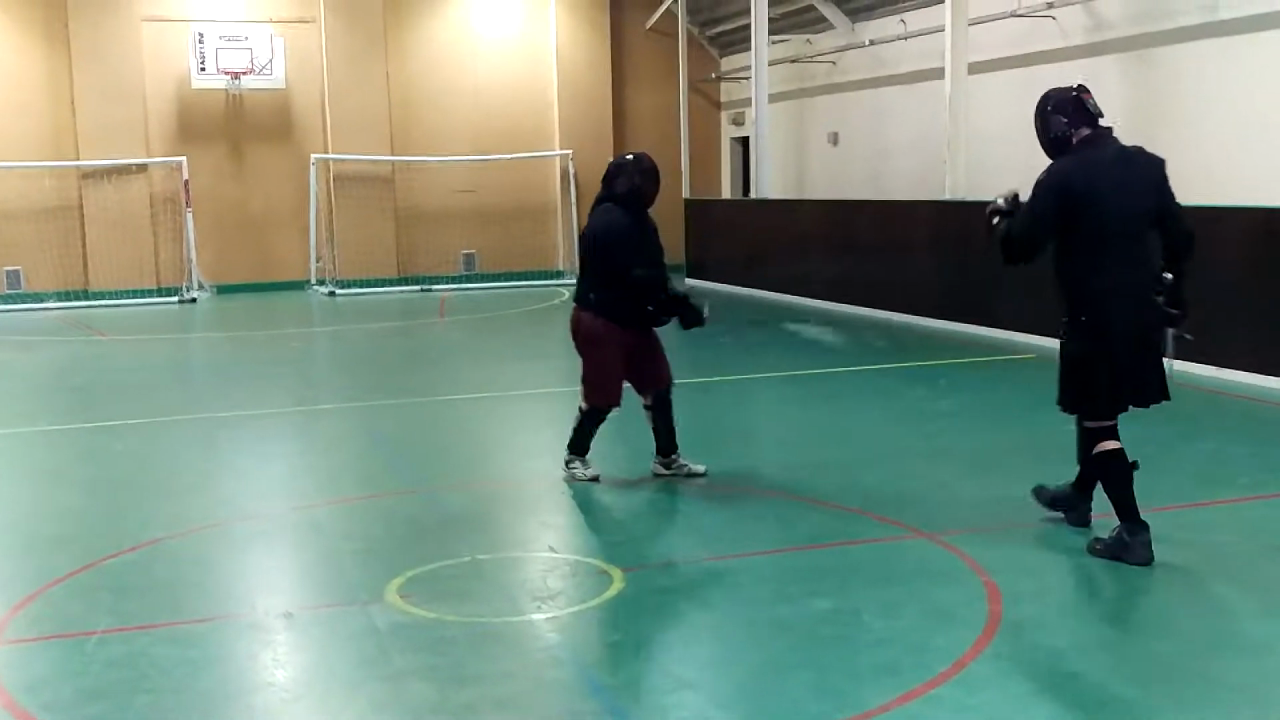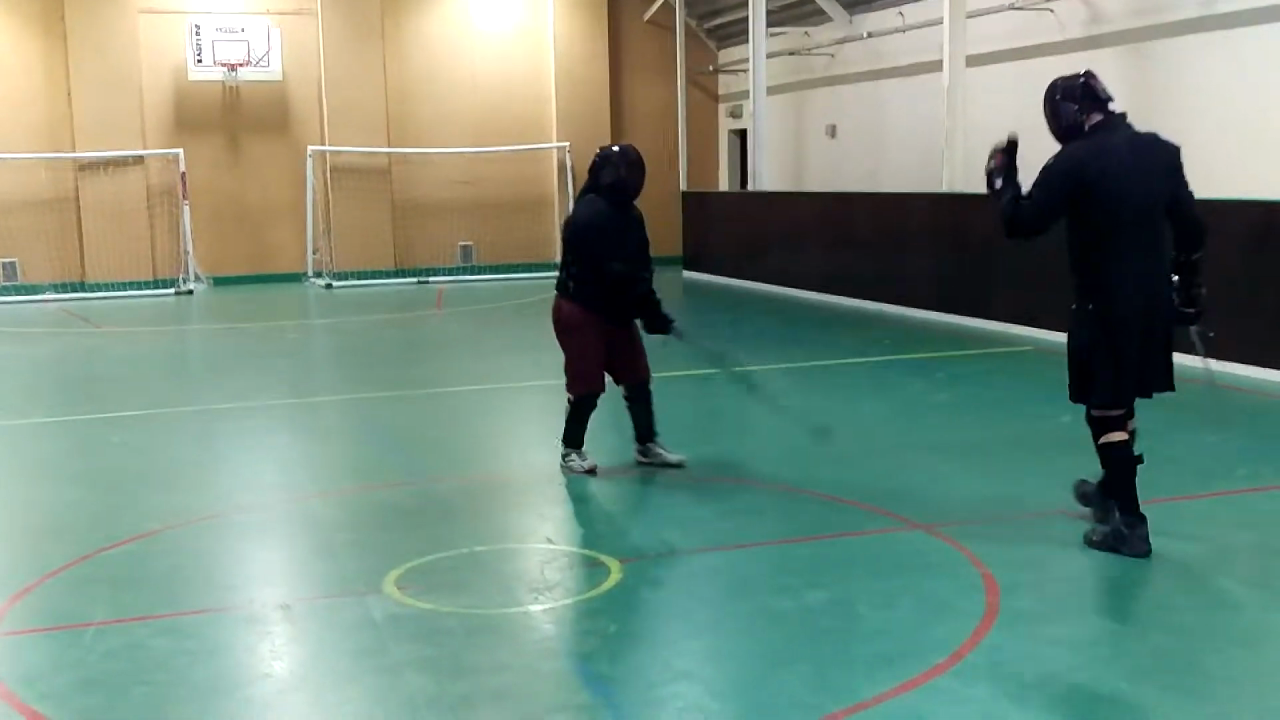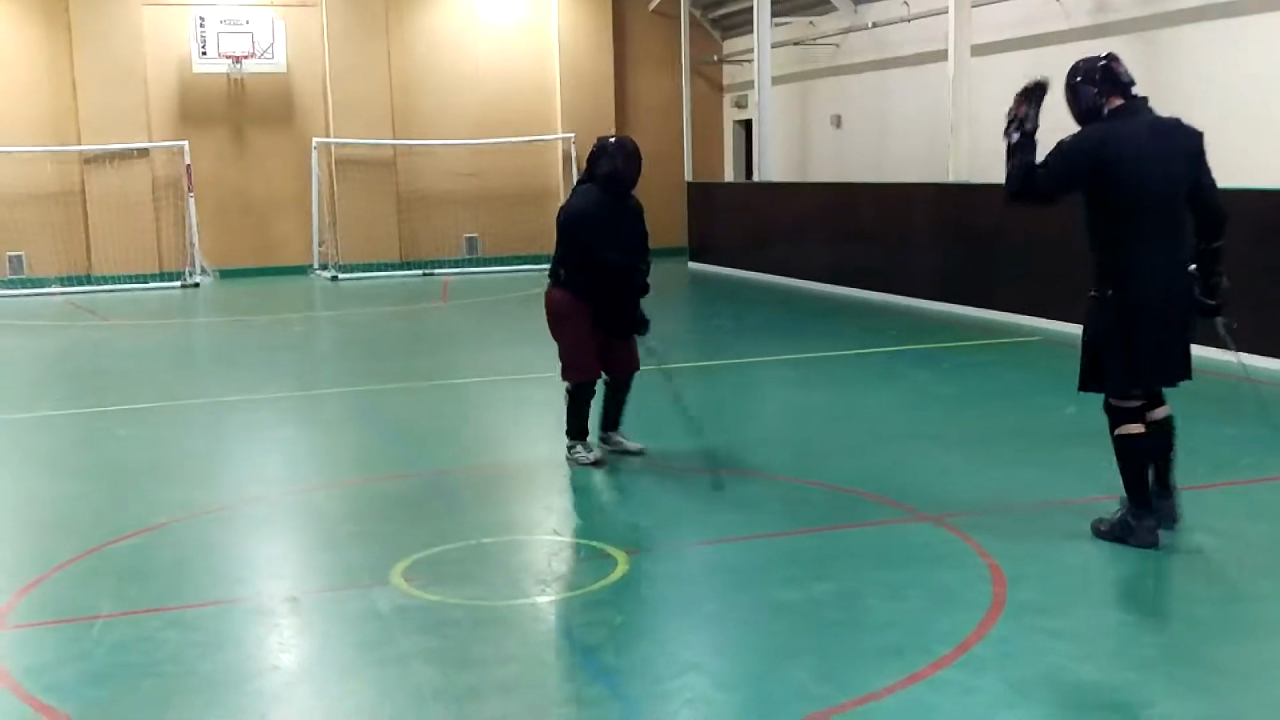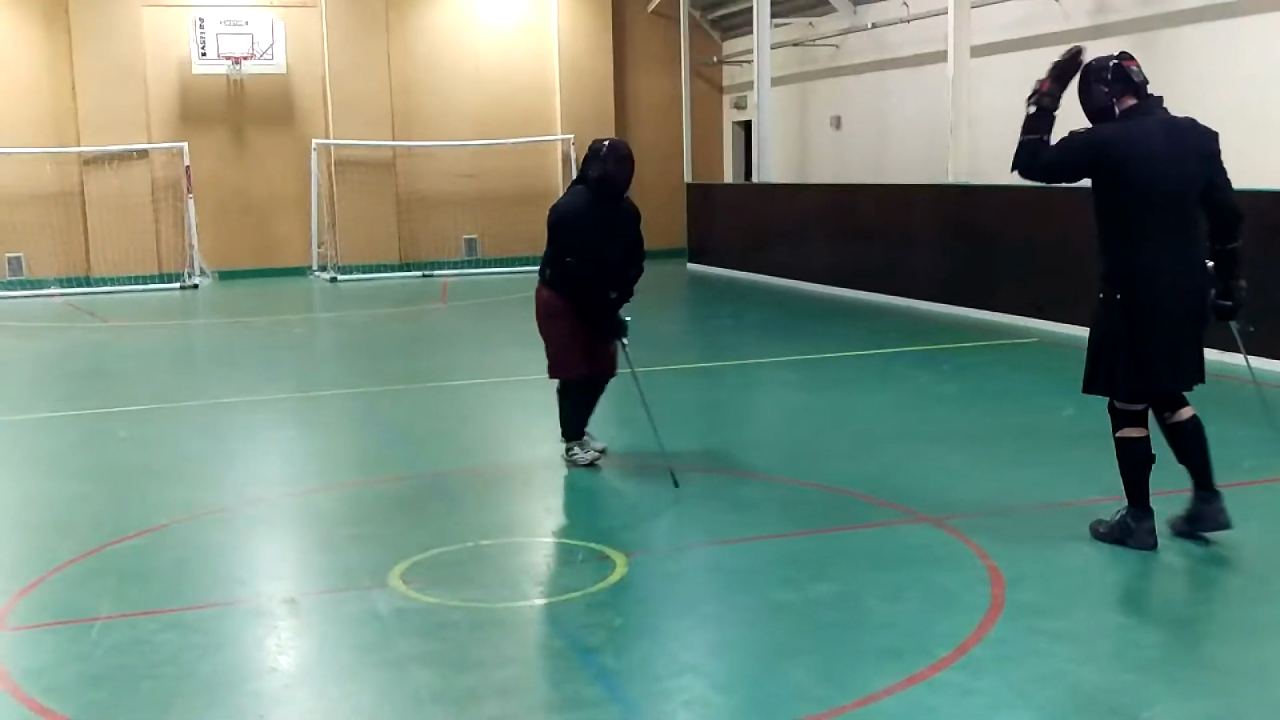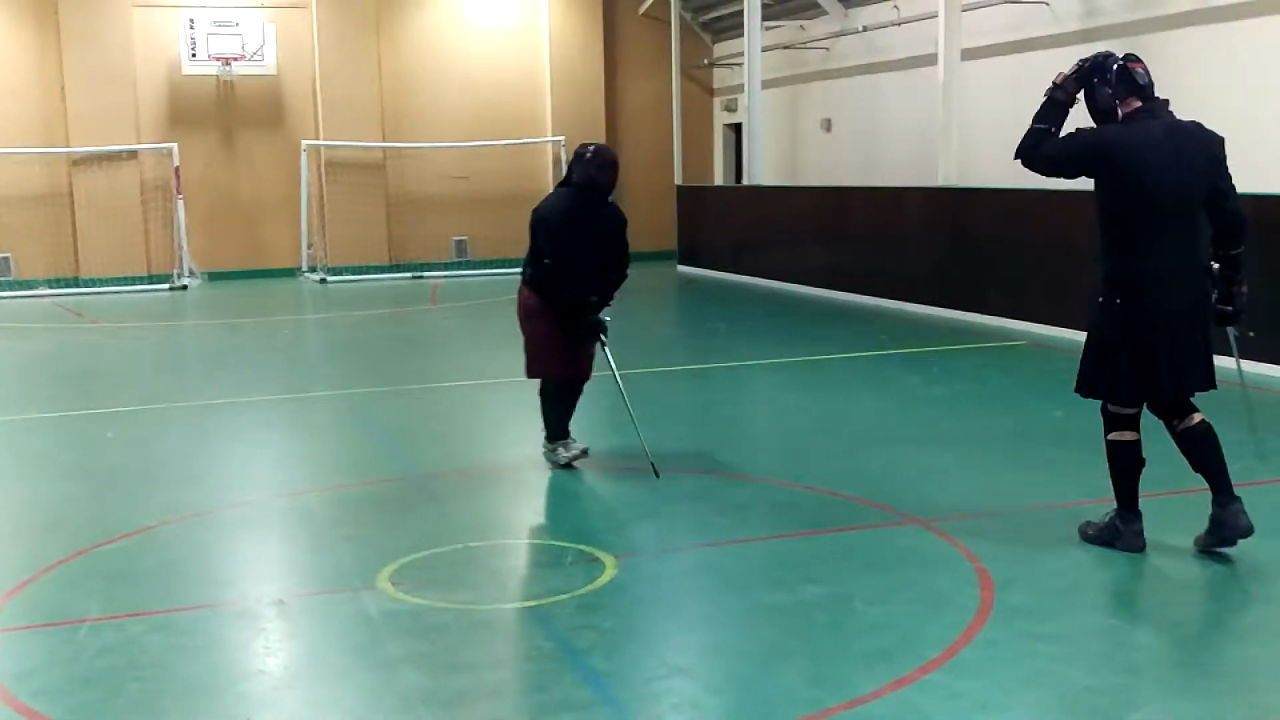
dt=0.1s
person 1, frame 1
left shoulder: (1064, 177)
right shoulder: (1145, 164)
left elbow: (1019, 250)
right elbow: (1179, 238)
left wrist: (1001, 218)
right wrist: (1172, 292)
left hip: (1095, 316)
right hip: (1142, 311)
left knee: (1097, 420)
right knee: (1102, 407)
left ankle: (1134, 532)
right ankle: (1080, 494)
person 1, frame 2
left shoulder: (1074, 161)
right shoulder: (1159, 151)
left elbow: (1021, 224)
right elbow: (1191, 229)
left wrist: (1001, 174)
right wrist: (1190, 289)
left hip: (1105, 302)
right hip: (1154, 300)
left knee: (1107, 410)
right knee: (1117, 399)
left ankle: (1131, 525)
right ankle: (1110, 490)
person 1, frame 3
left shoulder: (1095, 145)
right shoulder: (1182, 136)
left elbow: (1023, 189)
right elbow: (1211, 217)
left wrist: (1021, 124)
right wrist: (1210, 280)
left hip: (1124, 293)
right hip: (1175, 289)
left knee: (1123, 402)
right knee: (1149, 390)
left ankle: (1140, 517)
right ankle: (1162, 495)
person 1, frame 4
left shoulder: (1105, 142)
right shoulder: (1197, 136)
left elbow: (1030, 164)
right elbow: (1227, 217)
left wrist: (1045, 94)
right wrist: (1227, 282)
left hip: (1132, 294)
right hip: (1186, 291)
left knee: (1129, 405)
right knee: (1169, 395)
left ankle: (1138, 519)
right ankle: (1207, 500)
person 1, frame 5
left shoulder: (1109, 144)
right shoulder: (1202, 140)
left elbow: (1032, 153)
right elbow: (1232, 224)
left wrist: (1063, 91)
right wrist: (1229, 287)
left hip: (1132, 299)
right hip: (1189, 297)
left knee: (1121, 409)
right knee: (1176, 402)
left ankle: (1127, 521)
right ankle: (1227, 508)
person 2, frame 1
left shoulder: (639, 220)
right shoulder: (607, 225)
left elbow: (654, 271)
right elbow: (635, 279)
left wrist: (663, 306)
right wrist: (680, 304)
left hip: (634, 320)
right hip: (600, 322)
left knee: (659, 387)
right knee: (602, 397)
left ankle: (668, 458)
right ankle: (574, 457)
person 2, frame 2
left shoulder: (627, 212)
right shoulder: (590, 215)
left elbow: (638, 263)
right elbow: (612, 272)
left wrist: (644, 301)
right wrist: (651, 308)
left hip: (614, 311)
right hip: (580, 311)
left knee: (637, 377)
right knee: (587, 387)
left ankle: (646, 445)
right ankle: (571, 449)
person 2, frame 3
left shoulder: (629, 205)
right shoulder: (583, 206)
left elbow: (638, 255)
right elbow: (596, 266)
left wrist: (634, 293)
right wrist: (626, 306)
left hip: (608, 301)
right hip: (572, 299)
left knee: (623, 368)
right knee: (583, 374)
left ankle: (610, 431)
right ankle: (576, 441)
person 2, frame 4
left shoulder: (625, 208)
right shoulder: (572, 207)
left elbow: (633, 259)
right elbow: (574, 267)
left wrist: (617, 297)
right wrist: (603, 308)
left hip: (597, 303)
right hip: (560, 298)
left knee: (602, 371)
right knee: (572, 374)
left ankle: (578, 432)
right ankle: (572, 442)
person 2, frame 5
left shoulder: (611, 214)
right shoulder: (554, 210)
left elbow: (617, 264)
right elbow: (554, 269)
left wrist: (597, 301)
right wrist: (581, 310)
left hip: (580, 305)
right hip: (542, 300)
left knee: (577, 374)
right knee: (552, 374)
left ankle: (560, 436)
right ankle: (554, 442)
